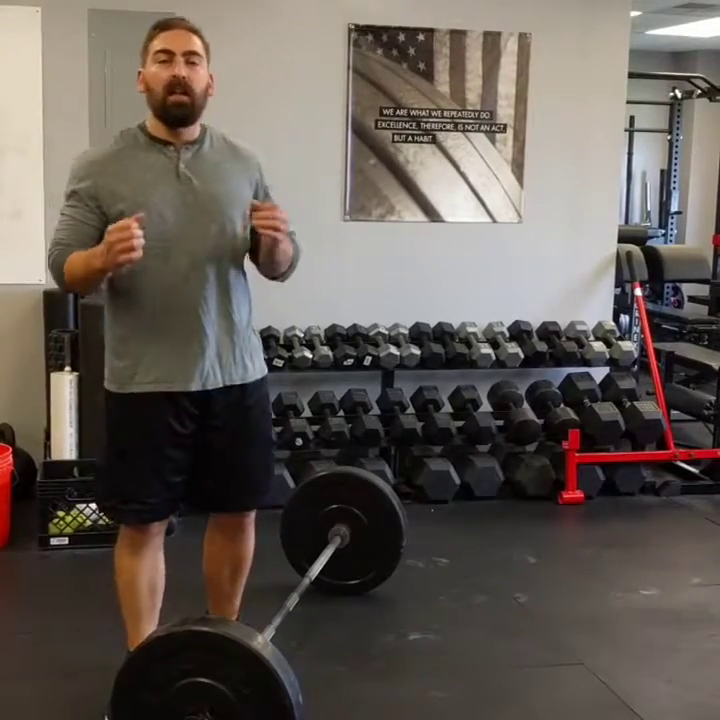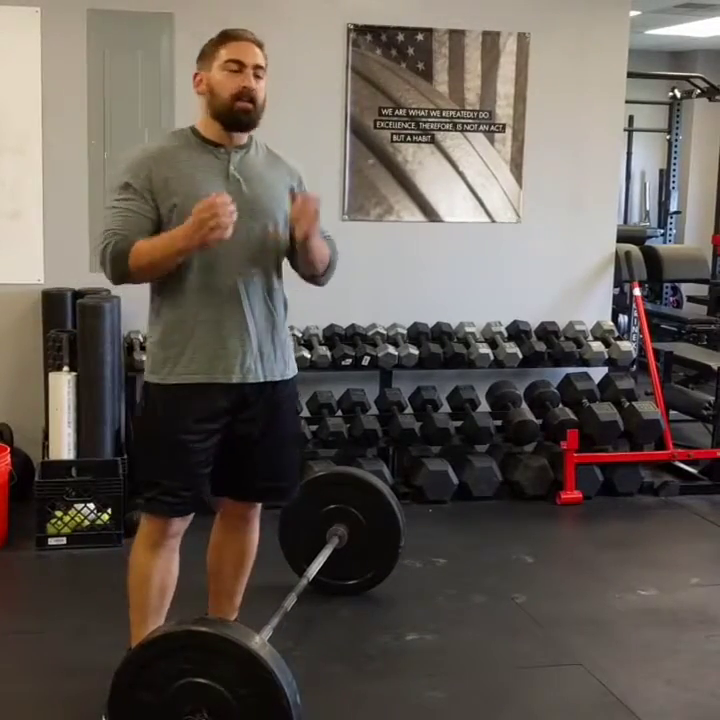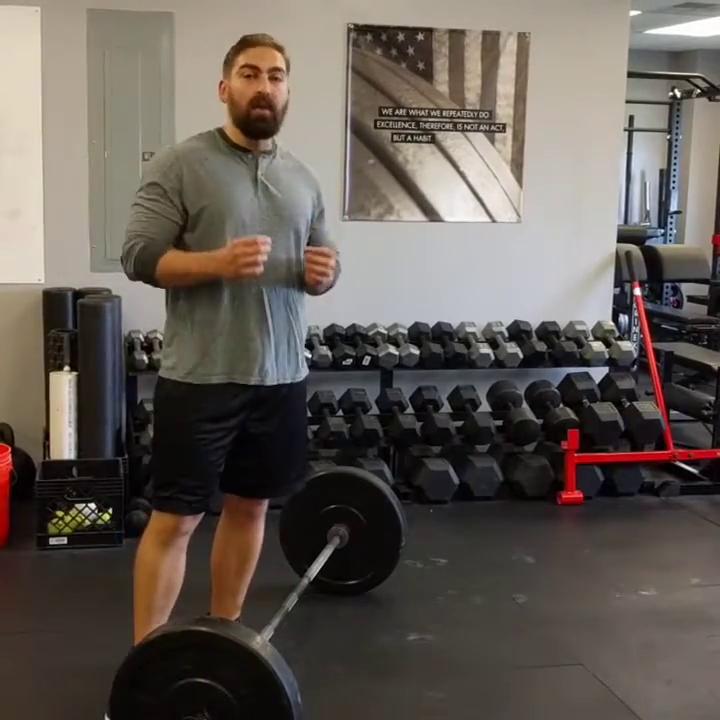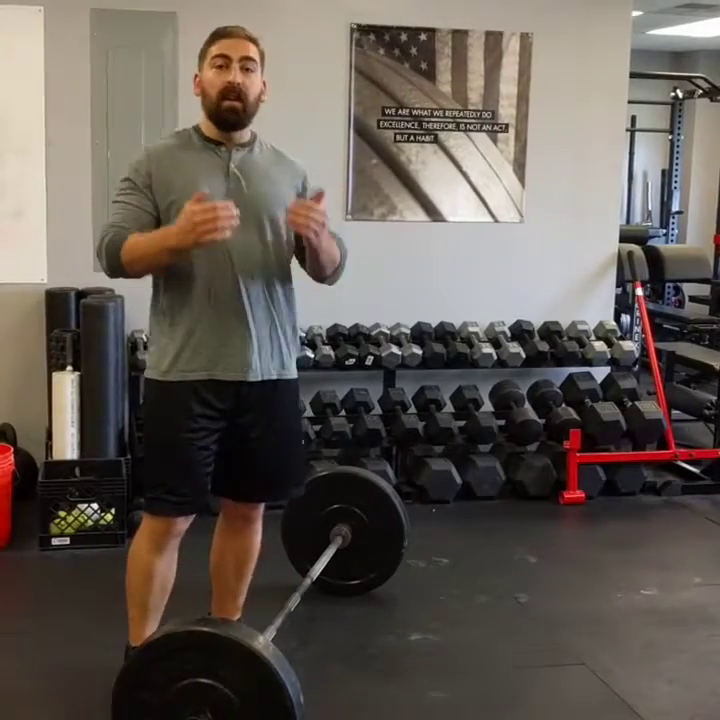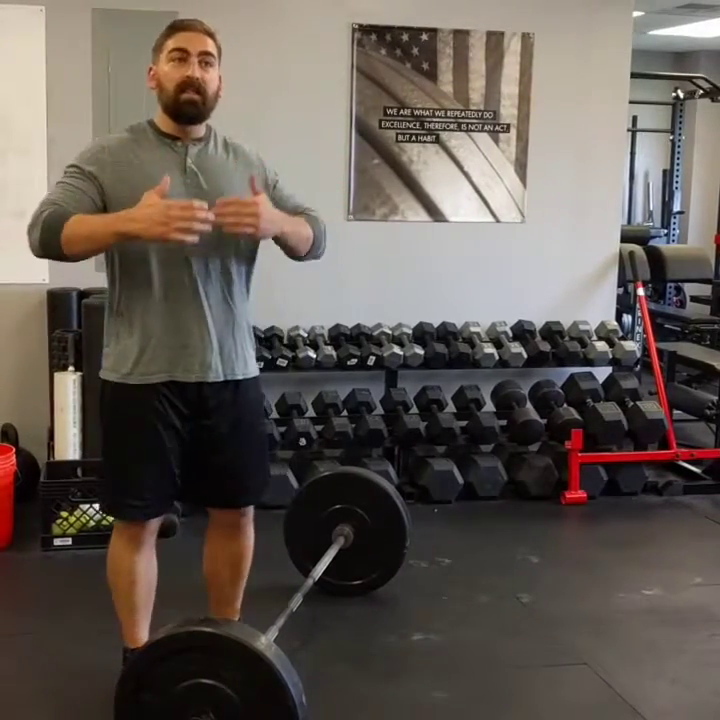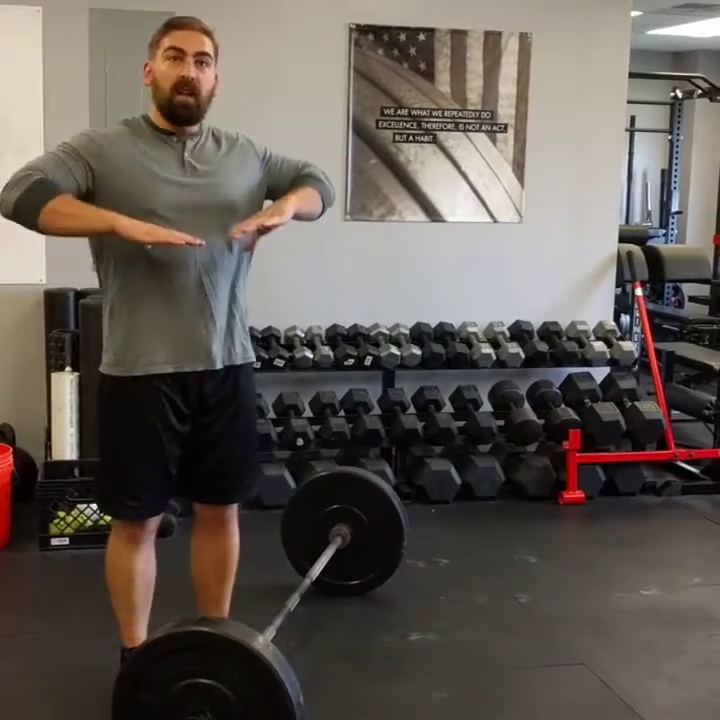
dt=0.5s
person 1, frame 1
left shoulder: (241, 164)
right shoulder: (100, 167)
left elbow: (281, 262)
right elbow: (62, 267)
left wrist: (277, 243)
right wrist: (104, 255)
left hip: (236, 375)
right hip: (145, 383)
left knee: (236, 515)
right knee: (142, 527)
person 1, frame 2
left shoulder: (281, 171)
right shoulder: (153, 165)
left elbow: (319, 270)
right elbow: (117, 262)
left wrist: (310, 233)
right wrist: (187, 236)
left hip: (267, 373)
right hip: (183, 376)
left knee: (243, 508)
right knee: (165, 519)
person 1, frame 3
left shoulder: (301, 177)
right shoulder: (180, 165)
left elbow: (317, 273)
right elbow: (138, 258)
left wrist: (323, 271)
right wrist: (219, 261)
left hip: (280, 376)
right hip: (200, 377)
left knee: (249, 506)
right knee: (175, 518)
person 1, frame 4
left shoulder: (288, 172)
right shoulder: (157, 163)
left elbow: (331, 269)
right elbow: (113, 256)
left wrist: (320, 235)
right wrist: (178, 236)
left hip: (269, 373)
right hip: (184, 374)
left knee: (246, 510)
right knee: (166, 519)
right ankle: (140, 653)
person 1, frame 5
left shoulder: (247, 163)
right shoulder: (109, 157)
left elbow: (313, 242)
right elbow: (46, 234)
left wrist: (278, 220)
right wrist: (131, 221)
left hip: (231, 372)
right hip: (142, 375)
left knee: (234, 513)
right knee: (138, 522)
right ankle: (138, 656)
person 1, frame 6
left shoulder: (241, 152)
right shoulder: (104, 148)
left elbow: (316, 181)
left wrist: (285, 206)
right wrist: (121, 223)
left hip: (225, 366)
right hip: (141, 370)
left knee: (220, 510)
right knee: (135, 519)
right ankle: (135, 656)
